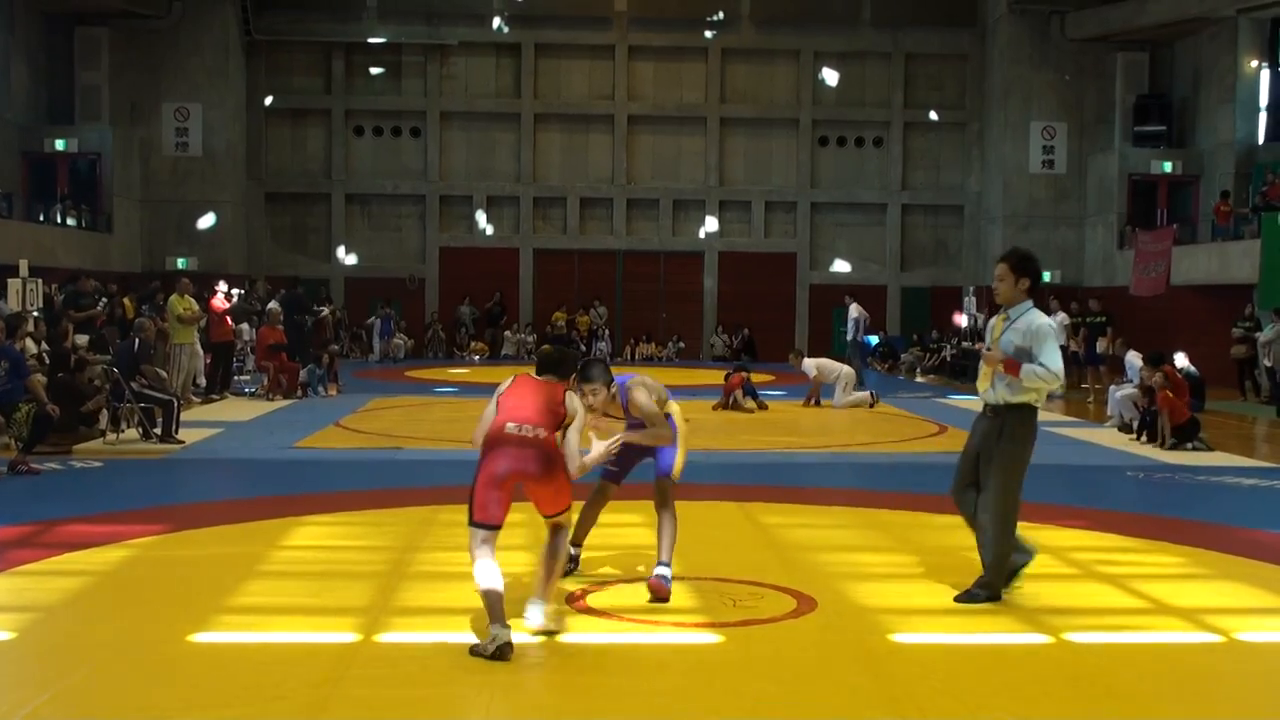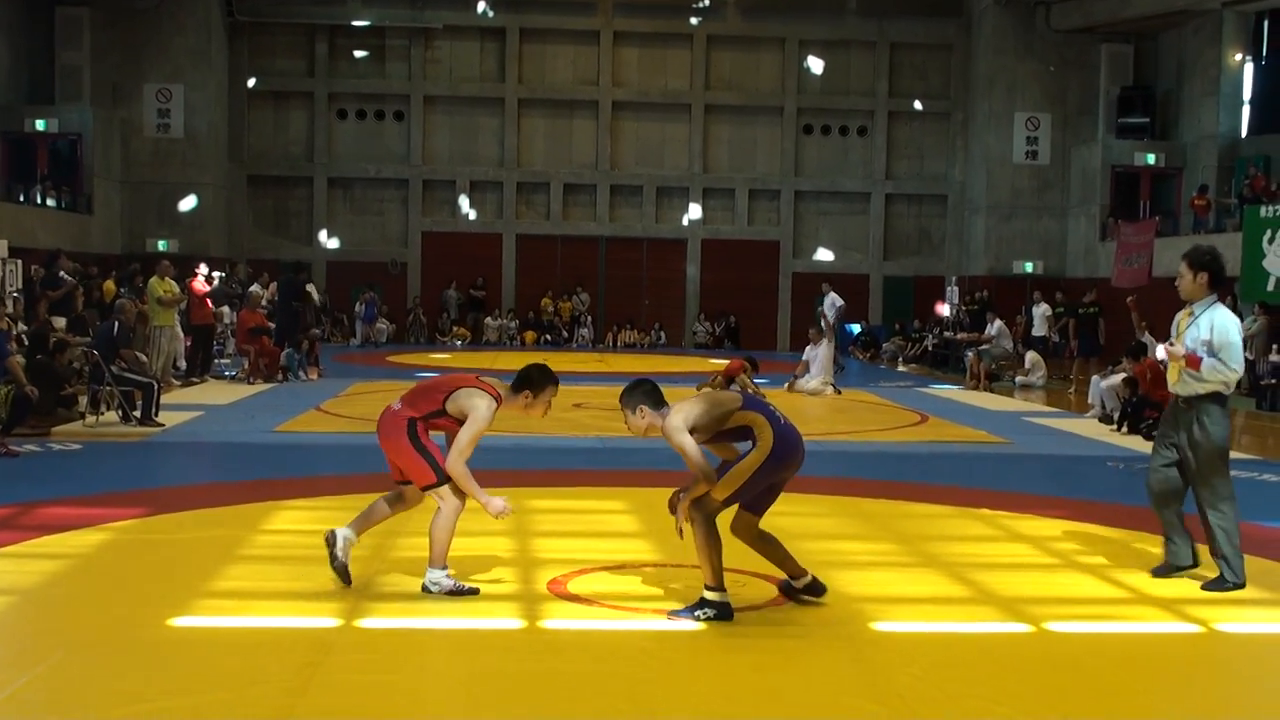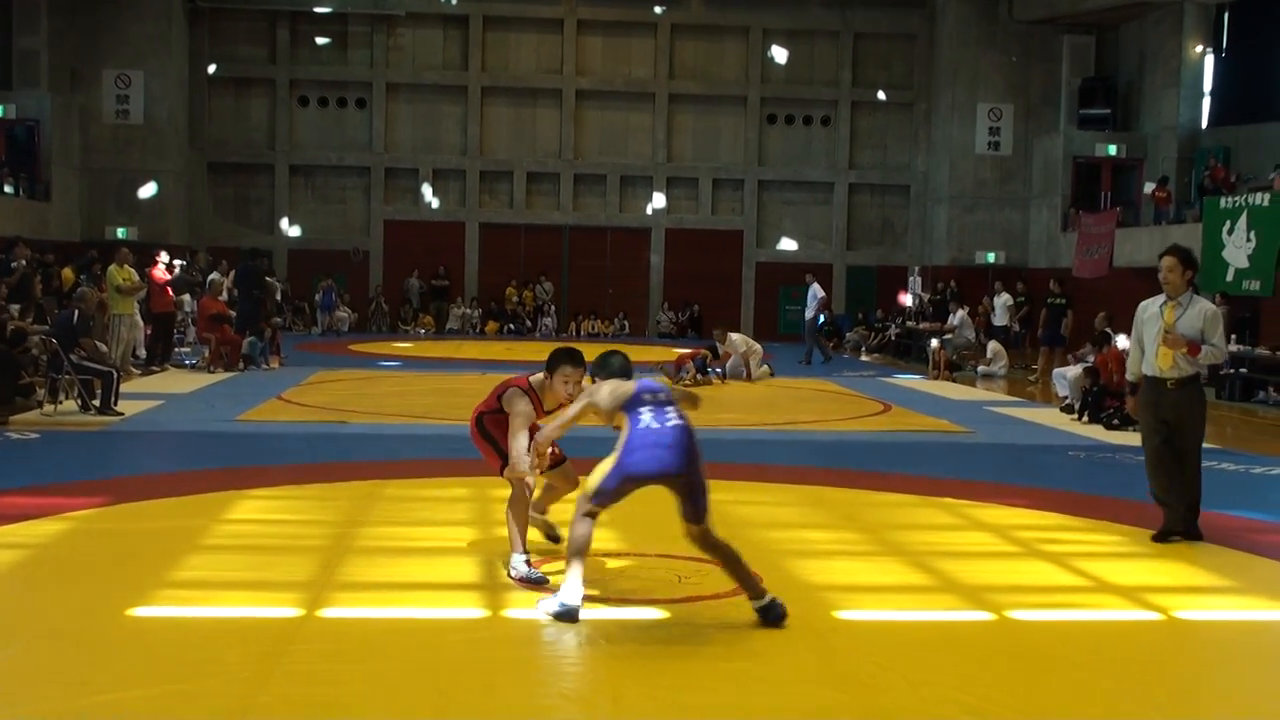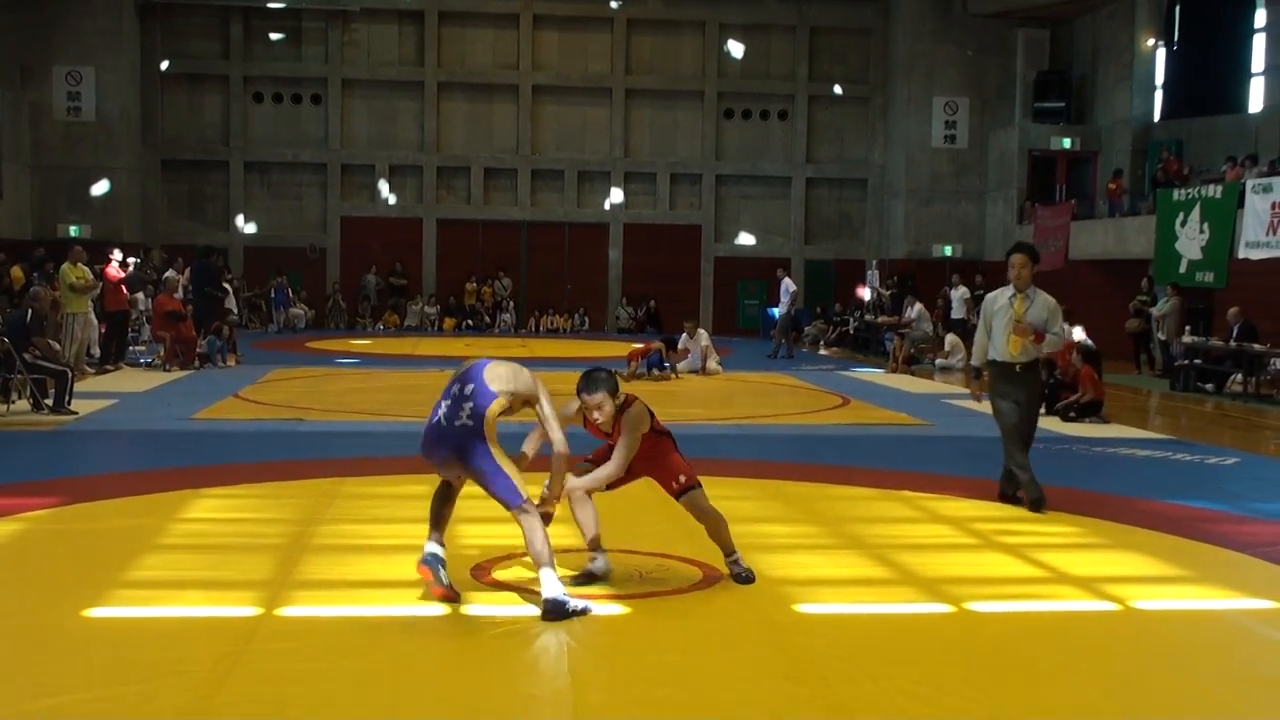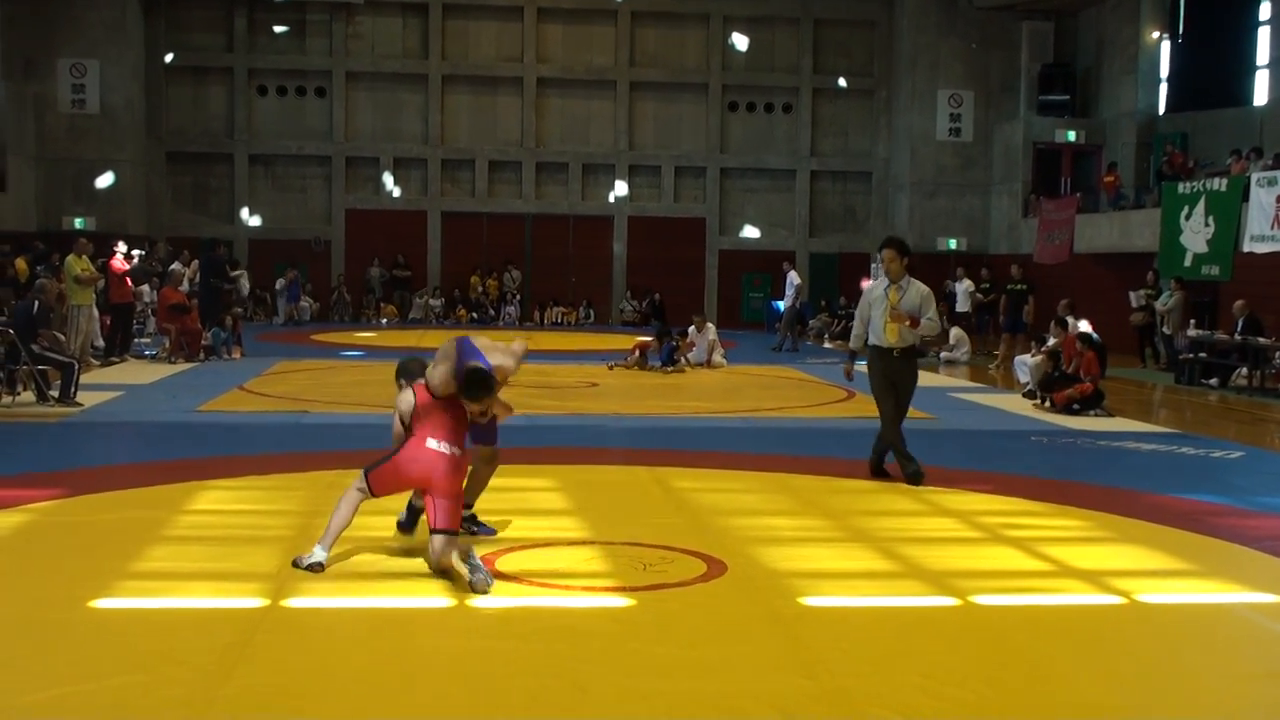
dt=1s
person 1, frame 1
left shoulder: (1039, 325)
right shoulder: (995, 324)
left elbow: (1053, 376)
left wrist: (1006, 364)
left hip: (1016, 421)
right hip: (988, 416)
left knee: (998, 504)
right knee: (965, 493)
left ankle: (991, 583)
right ankle: (1013, 554)
person 1, frame 2
left shoulder: (1223, 320)
right shoulder: (1182, 319)
left elbow: (1232, 370)
left wrist: (1188, 358)
left hip: (1208, 412)
right hip: (1178, 409)
left knee: (1214, 492)
right knee: (1160, 483)
left ankle: (1231, 572)
right ankle: (1179, 554)
person 1, frame 3
left shoulder: (1206, 312)
right shoulder: (1146, 309)
left elbow: (1220, 353)
right elbow: (1136, 351)
left wrist: (1187, 346)
right wrist: (1131, 389)
left hip: (1187, 390)
right hip: (1153, 389)
left knee: (1188, 457)
right knee: (1156, 454)
left ankle: (1187, 520)
right ankle: (1171, 517)
person 1, frame 4
left shoulder: (1048, 304)
right shoulder: (992, 300)
left elbow: (1058, 341)
right elbow: (982, 338)
left wrist: (1035, 335)
right wrist: (976, 374)
left hip: (1030, 373)
right hip: (1001, 372)
left knee: (1024, 433)
right knee: (1011, 431)
left ankle: (1009, 488)
right ankle: (1032, 490)
person 1, frame 5
left shoulder: (921, 292)
right shoulder: (872, 290)
left elbow: (933, 326)
right elbow: (860, 325)
left wrist: (910, 321)
right wrist: (851, 358)
left hip: (906, 358)
right hip: (879, 357)
left knee: (896, 415)
right knee: (889, 415)
left ankle: (878, 462)
right ankle: (909, 466)
person 2, frame 1
left shoulder: (510, 383)
right shoulder: (571, 400)
left elbow: (482, 438)
right elbow: (574, 470)
right wrist: (600, 451)
left hip: (497, 451)
right hip: (540, 454)
left knee: (482, 546)
right knee: (560, 524)
left ankle: (499, 634)
right ankle: (539, 607)
person 2, frame 2
left shoulder: (493, 388)
right shoulder: (486, 406)
right elbow: (453, 463)
right wrist: (486, 500)
left hip: (394, 420)
right hip: (404, 428)
left knee: (410, 495)
right knee: (452, 500)
left ankle: (343, 537)
right ankle: (435, 578)
person 2, frame 3
left shoulder: (572, 390)
right shoulder: (523, 403)
right elbow: (518, 463)
right wrist: (532, 467)
left hip: (518, 423)
right hip: (489, 424)
left knee: (568, 480)
right knee: (523, 483)
left ankle: (536, 512)
right ankle: (518, 562)
person 2, frame 4
left shoulder: (633, 411)
right shoulder: (580, 410)
left elbow: (618, 469)
right elbow: (540, 432)
left wrist: (567, 483)
left hip: (657, 450)
right hip: (625, 452)
left knee: (701, 508)
right knee: (576, 486)
left ankle: (732, 559)
right ankle: (598, 561)
person 2, frame 5
left shoulder: (407, 396)
right shoulder: (457, 396)
left elbow: (398, 440)
left hip: (415, 457)
right hip: (450, 469)
left knee: (356, 489)
right knee: (439, 556)
left ankle: (318, 555)
right ankle: (467, 558)
person 3, frame 1
left shoulder: (635, 395)
right shoulder: (590, 400)
left elbow: (665, 436)
left wrist: (621, 437)
left hip: (667, 423)
right hip: (638, 427)
left knee: (663, 493)
right knee: (601, 491)
left ankle: (662, 573)
right ankle: (572, 554)
person 3, frame 2
left shoulder: (671, 424)
right shoulder: (689, 416)
left elbow: (706, 477)
right elbow: (732, 459)
left wrist: (684, 500)
right wrist: (689, 493)
left hip: (772, 443)
right hip: (790, 444)
left knee: (699, 511)
right knee: (744, 526)
left ankle: (715, 600)
right ankle: (803, 582)
person 3, frame 3
left shoulder: (598, 392)
right shoulder: (661, 387)
left elbow: (543, 436)
right elbow: (694, 400)
left hip: (639, 453)
right hip: (684, 456)
left knee: (585, 512)
right knee: (701, 535)
left ankle: (568, 599)
right ankle: (763, 602)
person 3, frame 4
left shoulder: (470, 369)
right shoulder: (531, 382)
right elbow: (560, 447)
right wrist: (554, 493)
left hip: (433, 443)
right hip: (471, 442)
left knee: (452, 478)
right knee: (527, 512)
left ankle: (434, 552)
right ankle: (554, 595)
person 3, frame 5
left shoulder: (506, 366)
right shoulder: (439, 384)
left elbow: (521, 345)
left knee: (488, 456)
left ankle: (464, 513)
right ankle: (414, 506)
